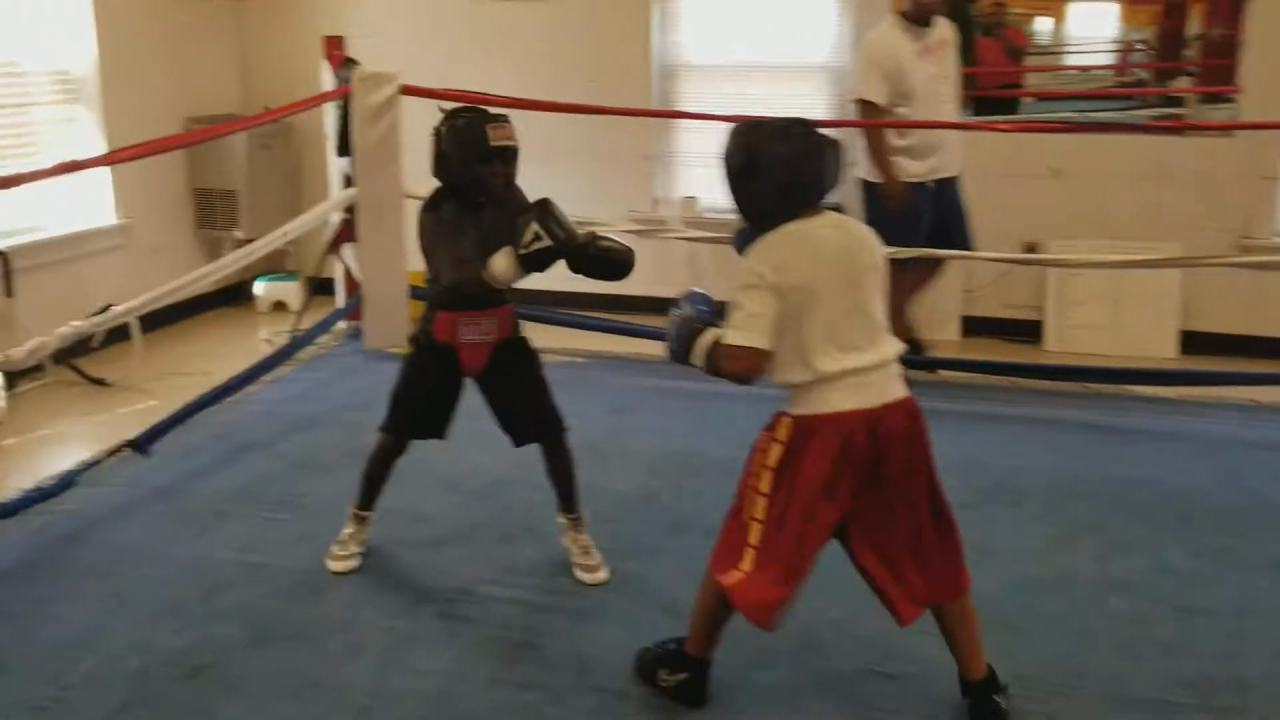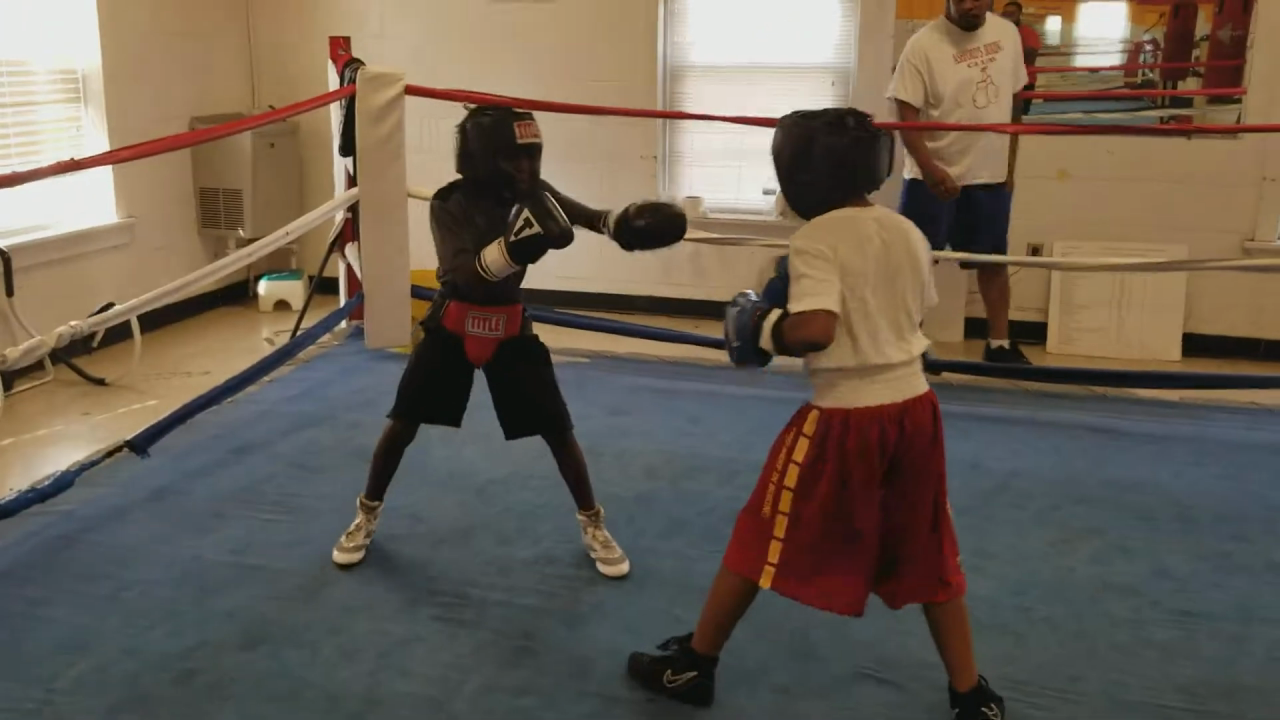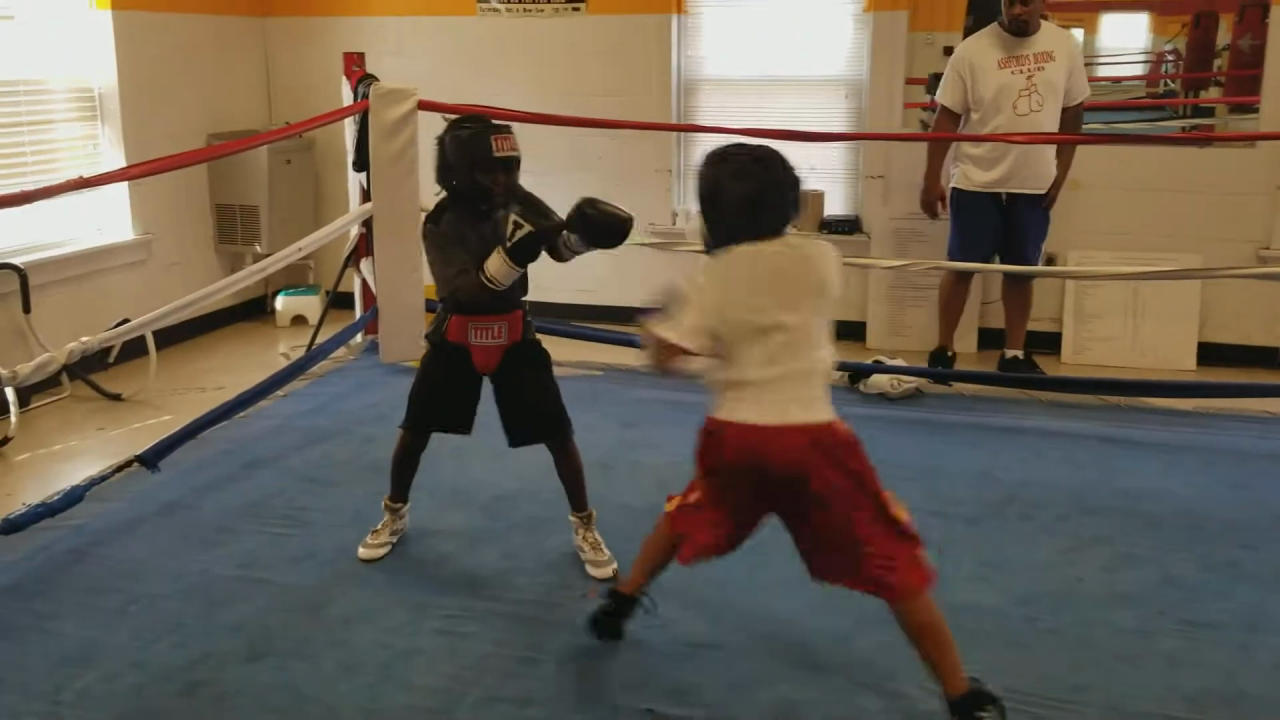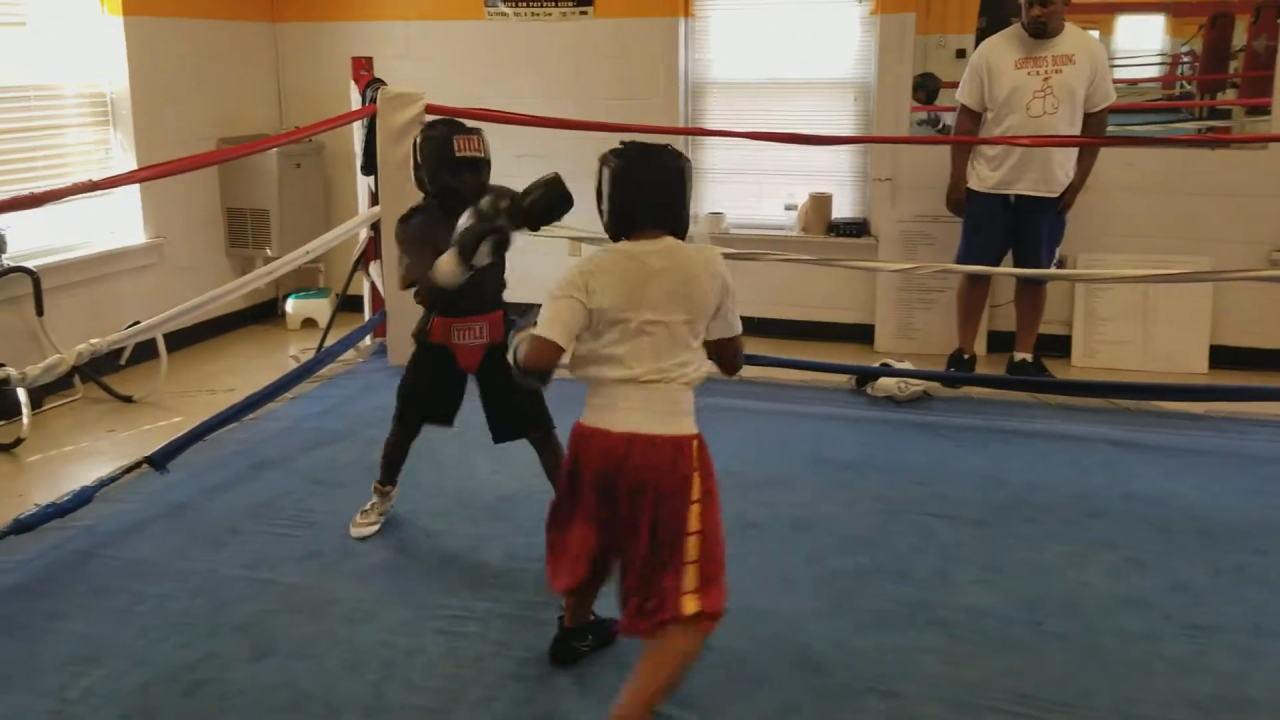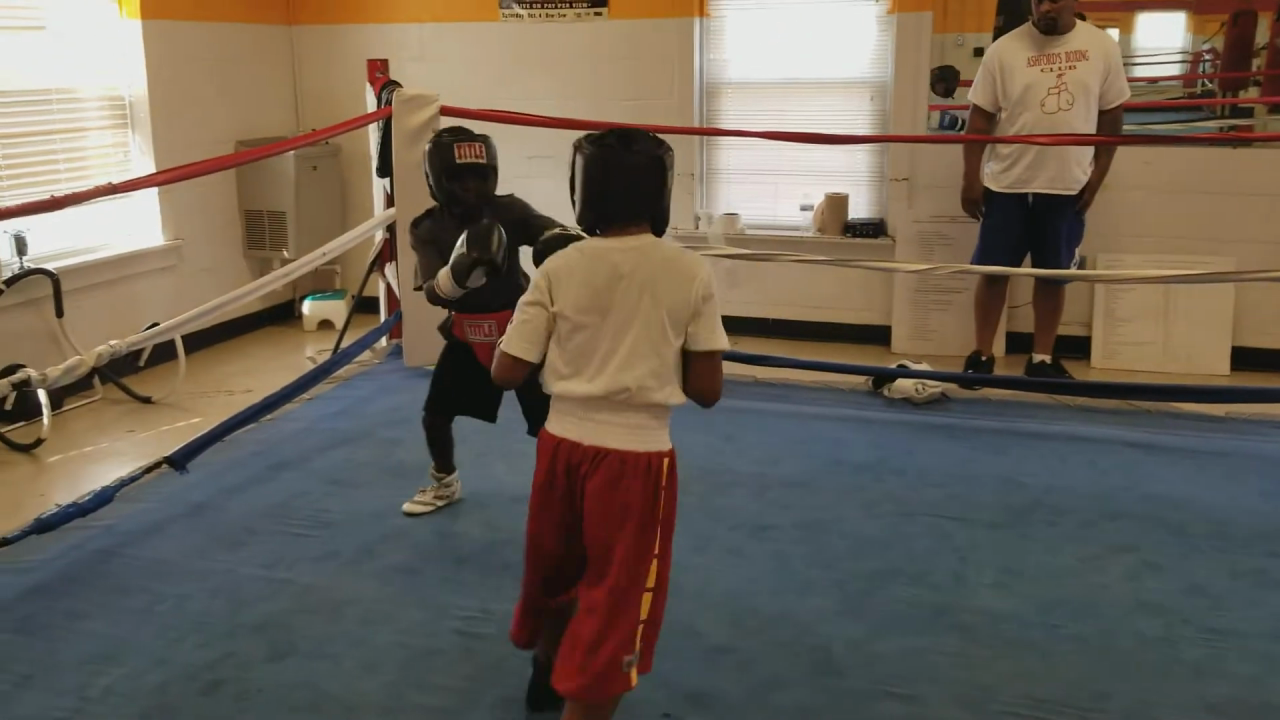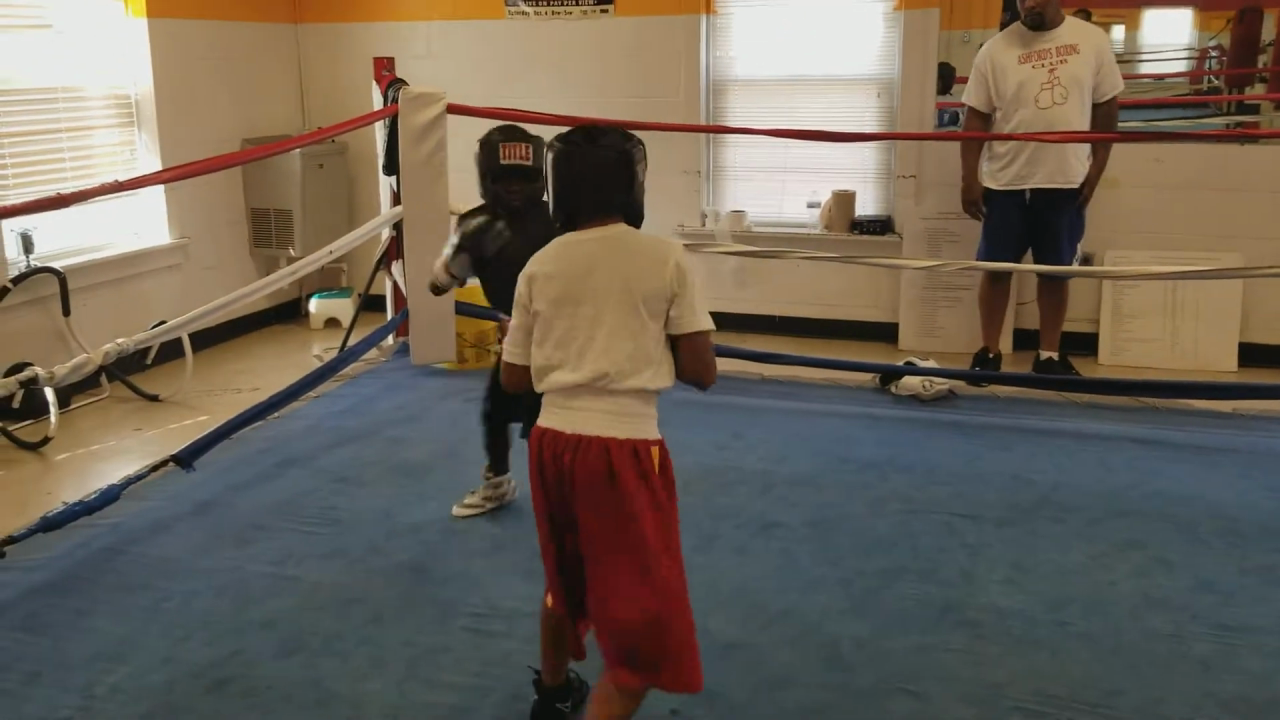
dt=0.3s
person 1, frame 1
left shoulder: (765, 260)
right shoulder: (864, 238)
left elbow: (747, 360)
left wrist: (695, 342)
left hip: (819, 426)
right hip: (893, 411)
left knee: (743, 549)
right knee: (927, 555)
left ankle: (686, 667)
person 1, frame 2
left shoulder: (814, 240)
right shoulder: (908, 233)
left elbow: (816, 330)
left wrist: (762, 329)
left hip: (844, 418)
right hip: (913, 408)
left knee: (759, 543)
right knee: (929, 556)
left ankle: (693, 665)
person 1, frame 3
left shoulder: (712, 277)
right shoulder: (820, 259)
left elbow: (666, 357)
left wrist: (659, 324)
left hip: (733, 434)
right hip: (810, 436)
left knee: (692, 516)
right knee: (893, 563)
left ankle: (619, 603)
person 1, frame 4
left shoulder: (589, 273)
right shoulder: (708, 267)
left elbow: (538, 359)
right elbow: (732, 362)
left wrist: (516, 349)
left hip: (596, 437)
right hip: (668, 446)
left knee: (587, 538)
right knee: (687, 612)
left ankle: (575, 628)
person 1, frame 5
left shoulder: (558, 269)
right shoulder: (689, 272)
left elbow: (507, 373)
right elbow: (708, 390)
left hip: (563, 447)
right hip: (637, 460)
left knee: (555, 578)
right knee: (615, 628)
person 1, frame 6
left shoulder: (540, 266)
right shoulder: (665, 257)
left elbow: (513, 379)
right elbow: (700, 373)
left hip: (553, 442)
right hip: (625, 450)
left knee: (567, 581)
right knee: (643, 621)
person 2, frame 1
left shoulder: (508, 196)
right shoulder: (437, 214)
left elbow: (547, 230)
right elbow: (467, 281)
left wrist: (580, 245)
right wrist: (521, 256)
left hip: (501, 333)
right hip: (444, 337)
left knee: (551, 432)
right knee: (395, 437)
left ankle: (574, 528)
right ankle: (358, 521)
person 2, frame 2
left shoulder: (531, 192)
right shoulder: (449, 204)
left elbow: (582, 215)
right elbow: (462, 272)
left wrist: (624, 221)
right wrist: (513, 246)
left hip: (509, 328)
right hip: (451, 328)
left knee: (558, 431)
right knee: (402, 423)
left ankle: (593, 525)
right ankle: (368, 513)
person 2, frame 3
left shoulder: (516, 201)
right shoulder: (442, 225)
left elbow: (565, 241)
right elbow: (465, 291)
left wrist: (580, 227)
right wrist: (513, 249)
left hip: (513, 335)
right hip: (457, 338)
left knee: (558, 433)
right knee: (415, 431)
left ankle: (585, 528)
right ankle: (394, 515)
person 2, frame 4
left shoulder: (489, 199)
right shoulder: (416, 226)
right elbow: (421, 283)
right wrist: (464, 252)
left hip: (495, 335)
right hip: (441, 338)
left knee: (538, 428)
right knee: (404, 427)
right ankle: (382, 495)
person 2, frame 5
left shoulder: (510, 210)
right shoulder: (429, 229)
left elbow: (554, 234)
right elbow: (435, 293)
left wrist: (562, 242)
right wrist: (461, 268)
right hip: (467, 334)
right knee: (436, 415)
right ankle: (444, 482)
person 2, frame 6
left shoulder: (553, 218)
right shoulder: (476, 223)
right elbow: (439, 285)
right wrist: (460, 251)
right knee: (494, 416)
right ankle: (497, 483)
person 3, frame 1
left shoulder: (946, 31)
right shoulder: (882, 43)
right elbow: (871, 113)
left wrist: (954, 155)
right wrist: (889, 174)
left hip: (942, 168)
right hip: (900, 174)
left knee: (943, 251)
right knee: (901, 259)
left ankle: (892, 316)
right ankle: (895, 332)
person 3, frame 2
left shoulder: (1007, 34)
right shoulder: (923, 45)
left elbow: (1014, 100)
right elbow: (908, 117)
left wrist: (1009, 163)
right wrist: (931, 168)
left hip: (990, 174)
right hip: (932, 176)
left knee: (994, 260)
left ankle: (1000, 343)
person 3, frame 3
left shoulder: (1065, 46)
right shoulder: (972, 51)
left elbow: (1072, 113)
right elbow: (946, 119)
left wrist: (1060, 175)
right wrist: (931, 181)
left hip: (1035, 185)
right hip: (976, 182)
left knee: (1022, 271)
right knee: (961, 268)
left ankle: (1014, 354)
right ankle: (944, 350)
person 3, frame 4
left shoulder: (1089, 50)
right shoulder: (992, 50)
left elbow: (1096, 119)
right elbow: (967, 117)
left wrist: (1079, 180)
right wrist: (957, 178)
left hip: (1050, 187)
right hip: (990, 184)
left knee: (1035, 274)
right knee: (976, 270)
left ankle: (1024, 357)
right ankle: (964, 353)
person 3, frame 5
left shoulder: (1102, 47)
right shoulder: (1004, 49)
left elbow: (1111, 115)
right elbow: (980, 118)
left wrist: (1098, 175)
right wrist: (971, 178)
left hip: (1067, 185)
right hip: (1006, 184)
left knee: (1054, 275)
right knee: (994, 271)
left ankle: (1042, 358)
right ankle: (982, 355)
person 3, frame 6
left shoulder: (1092, 40)
right shoulder: (996, 50)
left elbow: (1106, 108)
right elbow: (975, 118)
left wrist: (1097, 168)
right wrist: (970, 179)
left hip: (1067, 181)
right hip: (1005, 181)
left knee: (1057, 271)
right knee: (997, 268)
left ankle: (1049, 355)
right ankle: (989, 352)
